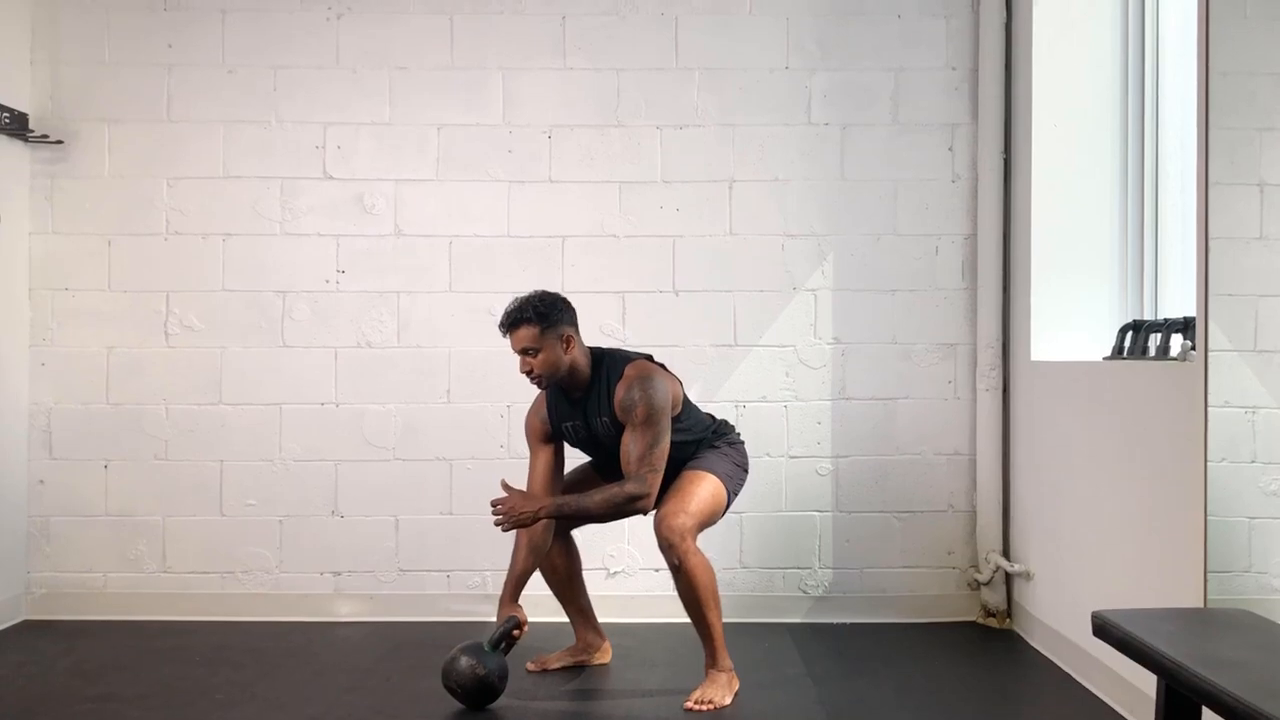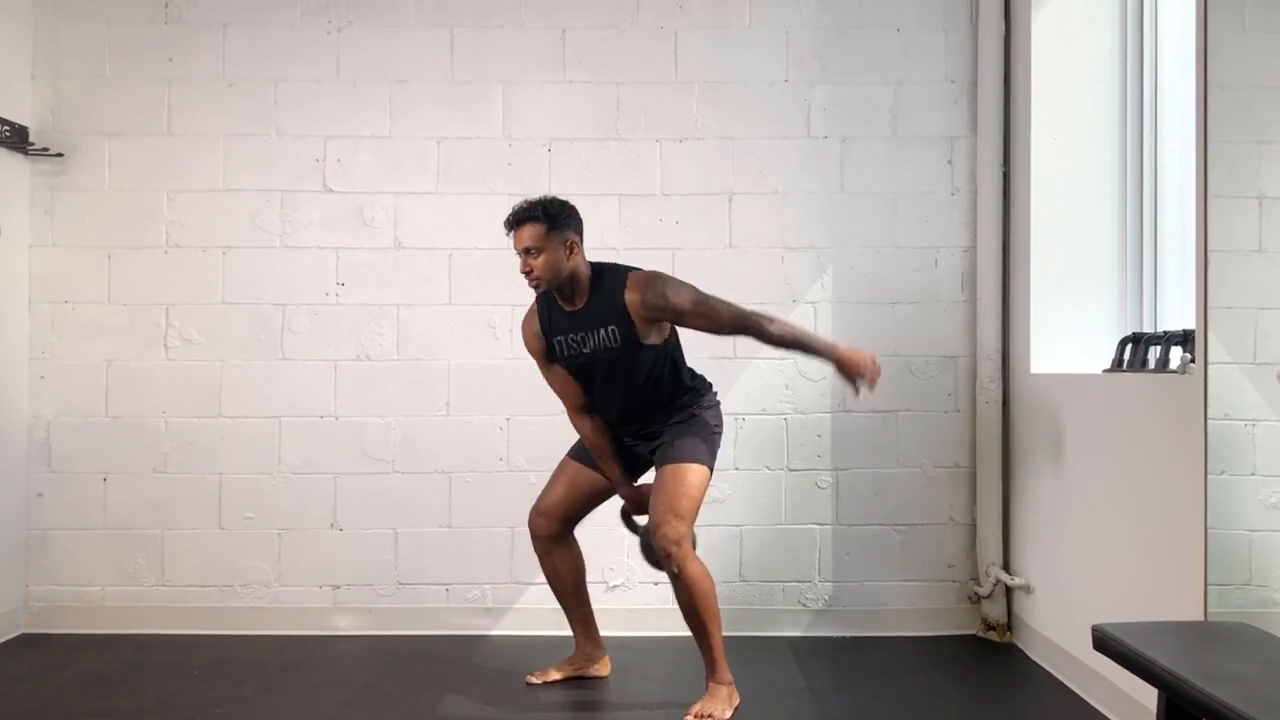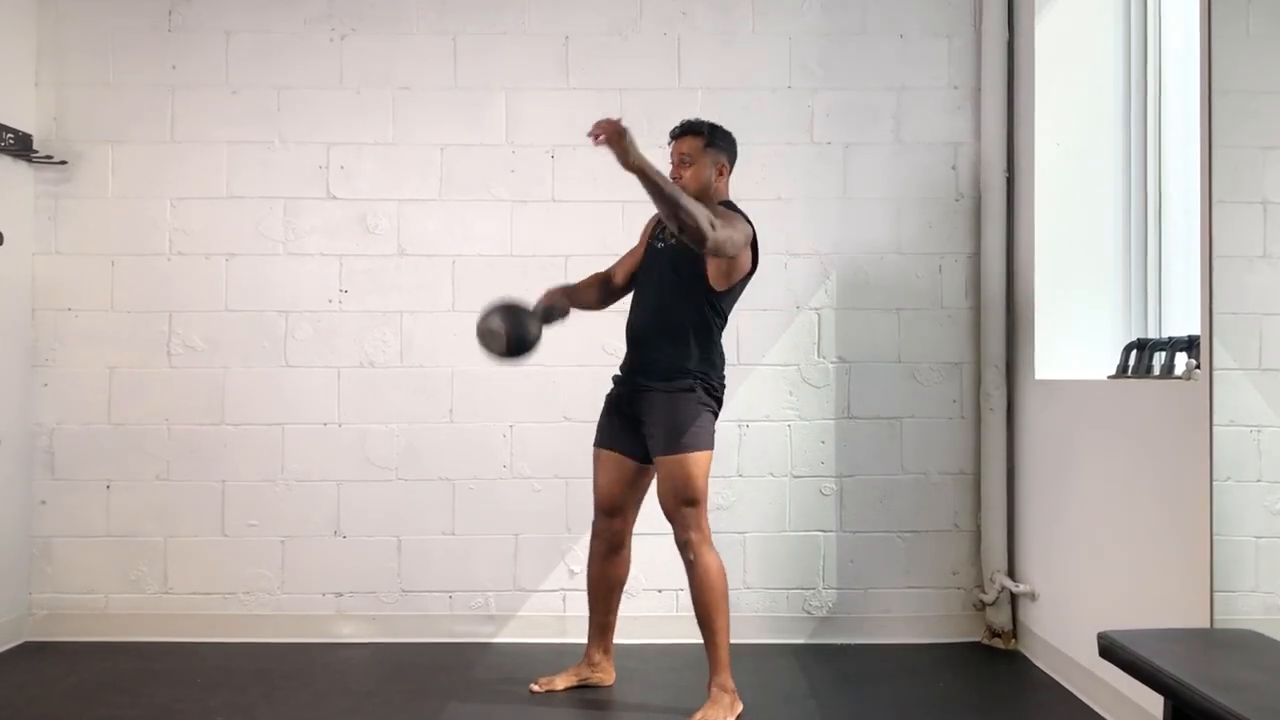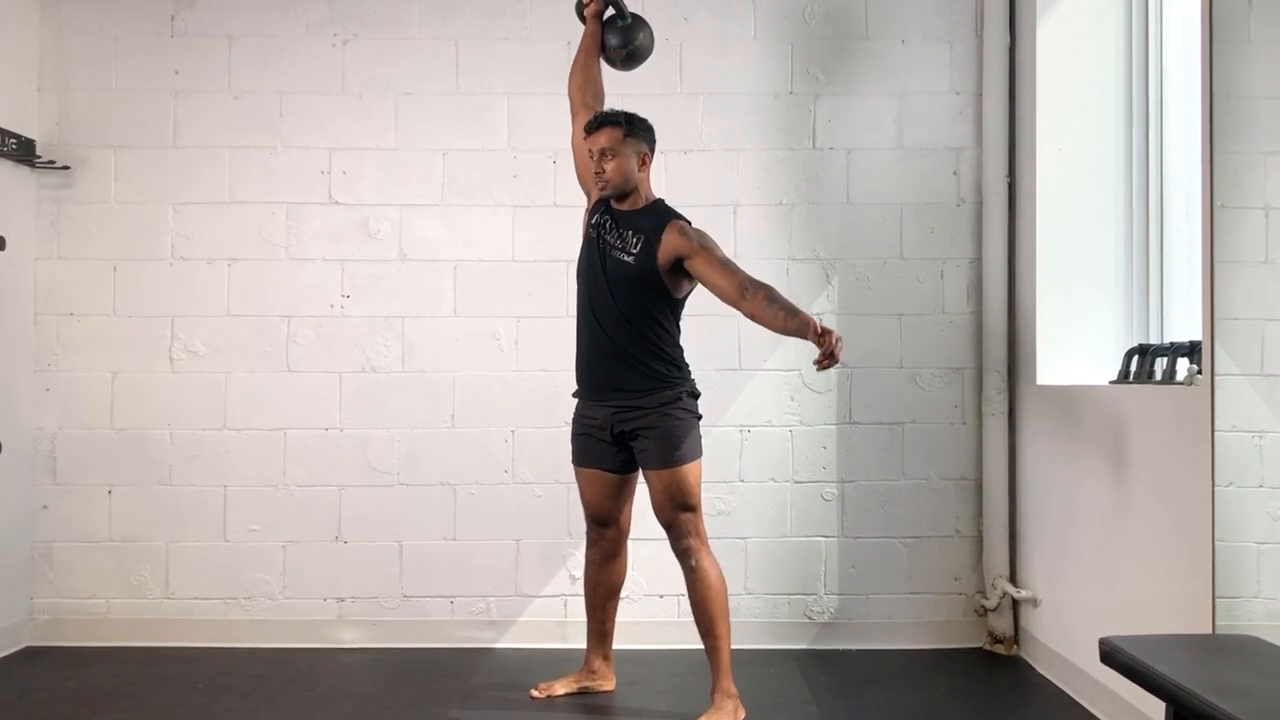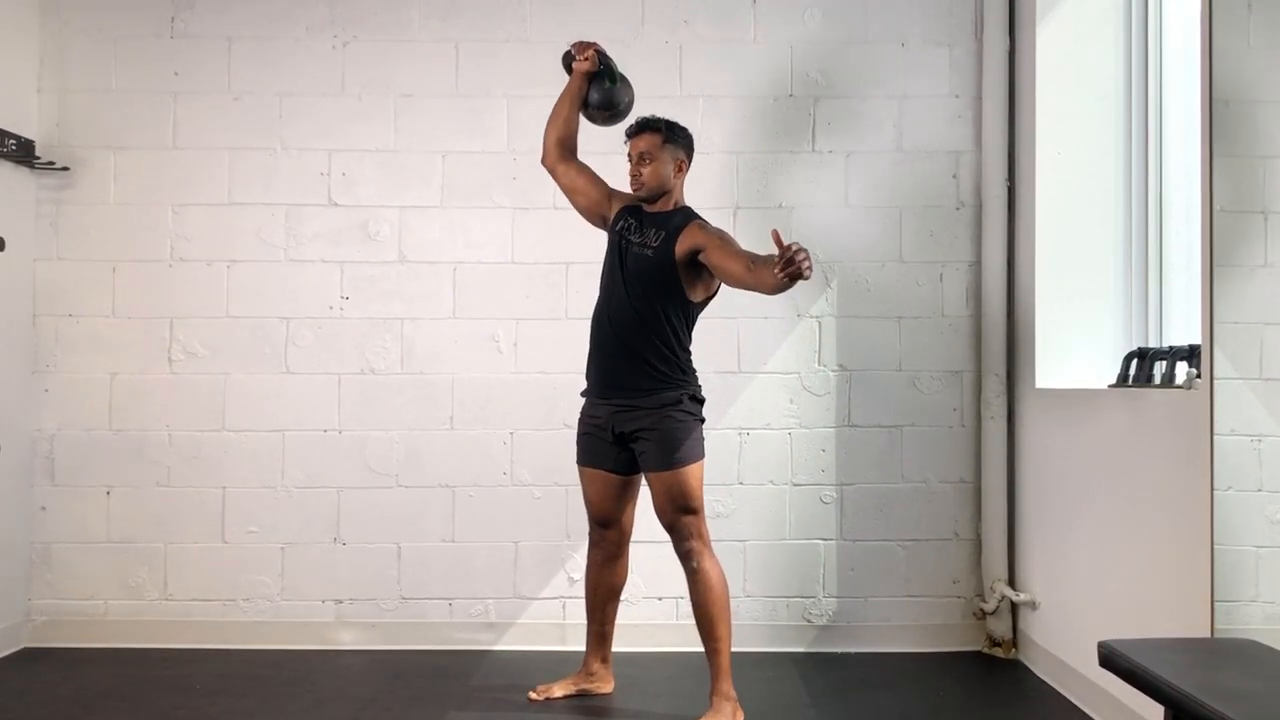
dt=0.7s
person 1, frame 1
left shoulder: (639, 385)
right shoulder: (544, 412)
left elbow: (642, 493)
right elbow: (540, 510)
left wrist: (544, 507)
right wrist: (509, 600)
left hip: (713, 453)
left knee: (673, 528)
right knee: (549, 519)
left ankle: (721, 668)
right ankle: (589, 640)
person 1, frame 2
left shoulder: (640, 292)
right shoulder: (537, 326)
left elbow: (741, 319)
right elbow: (584, 413)
left wrist: (832, 352)
right wrist: (625, 487)
left hip: (685, 416)
right hip: (625, 426)
left knee: (670, 538)
right knee: (545, 521)
right ankle: (589, 651)
person 1, frame 3
left shoulder: (730, 229)
right shoulder: (659, 226)
left elbow: (698, 233)
right elbow: (609, 286)
left wrist: (640, 163)
right wrist: (561, 298)
left hip: (684, 392)
right hip: (631, 386)
left knee: (690, 534)
right knee: (609, 525)
right ankle: (597, 660)
person 1, frame 4
left shoulder: (676, 236)
right shoulder: (598, 204)
left elbow: (746, 291)
right elbow: (582, 105)
left wrist: (814, 330)
left hip: (660, 408)
right hip: (596, 408)
left knee: (688, 541)
right knee: (603, 537)
person 1, frame 5
left shoulder: (696, 236)
right shoulder: (621, 216)
left elbow: (757, 270)
right elbow: (556, 156)
left wrist: (787, 270)
right wrist: (580, 78)
left hip: (665, 409)
right hip: (603, 406)
left knee: (690, 543)
right knee: (606, 535)
